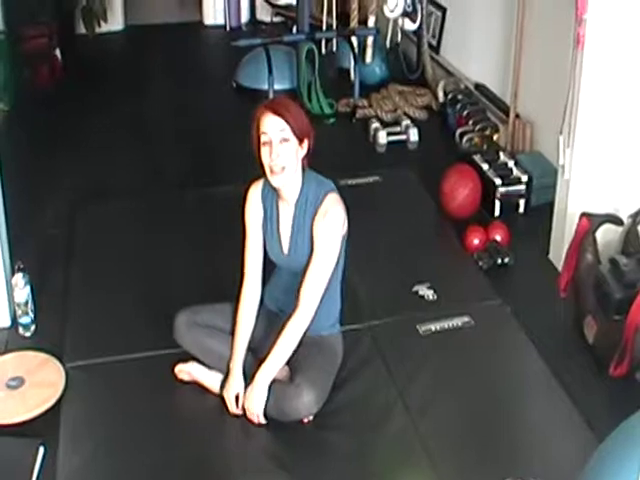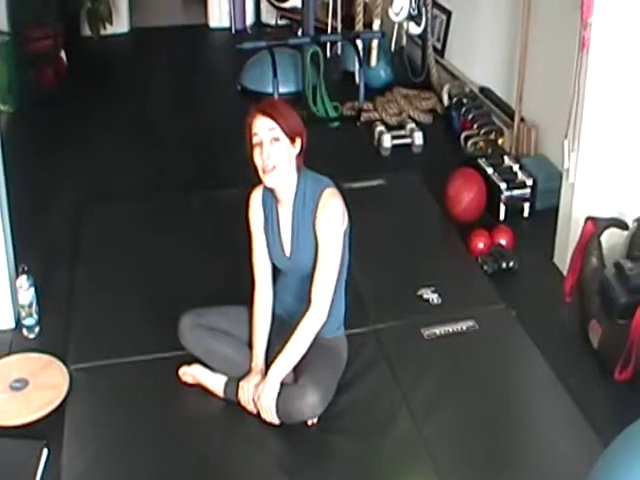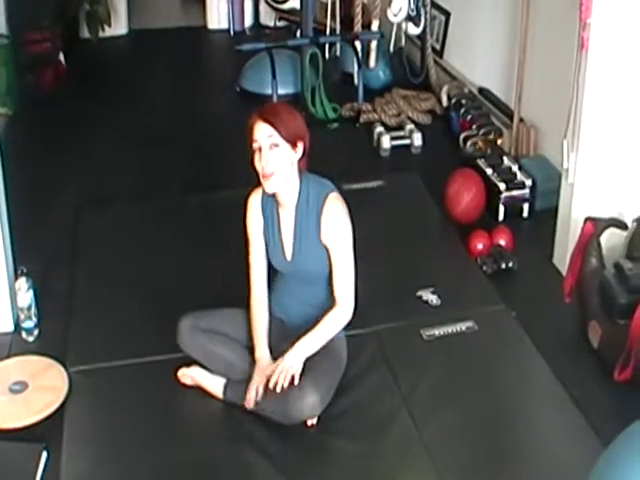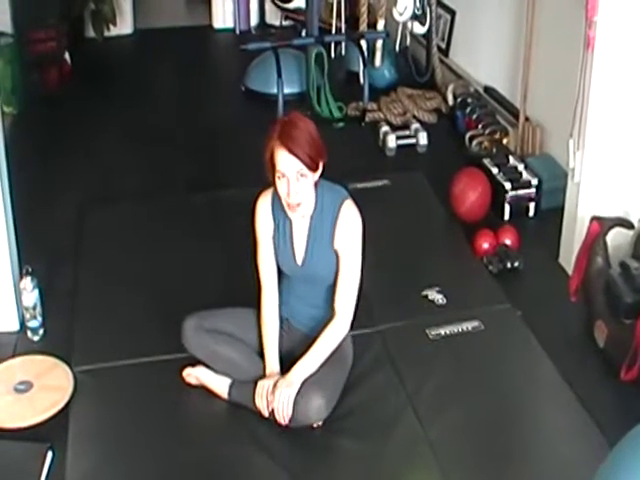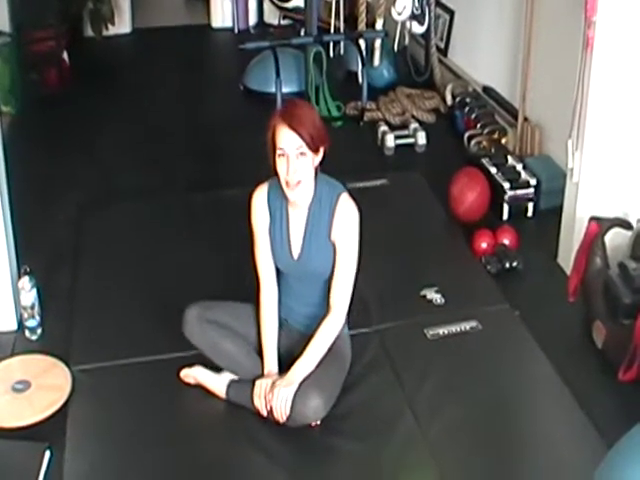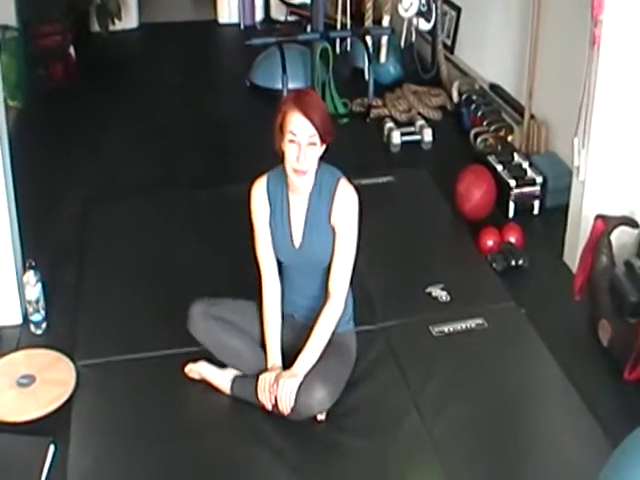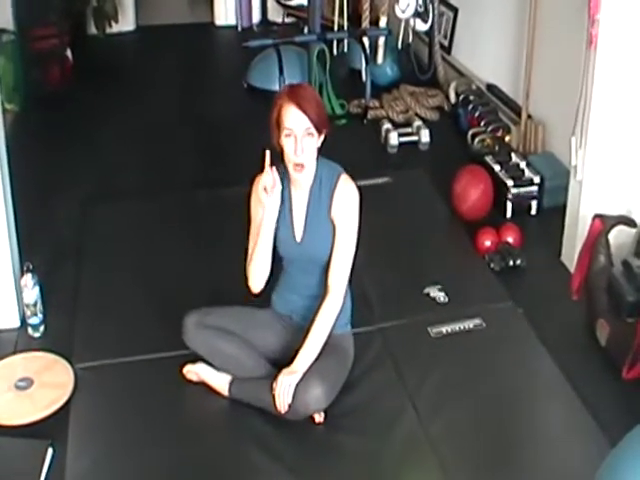
dt=0.7s
person 1, frame 1
left shoulder: (328, 206)
right shoulder: (258, 195)
left elbow: (306, 311)
right elbow: (250, 286)
left wrist: (259, 381)
right wrist: (235, 367)
left hip: (317, 333)
right hip: (271, 315)
left knee: (303, 402)
right knee: (185, 324)
left ankle: (214, 379)
right ankle: (282, 374)
person 1, frame 2
left shoulder: (327, 203)
right shoulder: (259, 199)
left elbow: (319, 308)
right elbow: (263, 288)
left wrist: (272, 378)
right wrist: (258, 368)
left hip: (321, 336)
right hip: (278, 320)
left knee: (308, 402)
right knee: (190, 326)
left ankle: (219, 382)
right ankle: (289, 378)
person 1, frame 3
left shoulder: (329, 207)
right shoulder: (257, 203)
left elbow: (344, 307)
right elbow: (257, 290)
left wrist: (298, 353)
right wrist: (263, 363)
left hip: (320, 337)
right hip: (276, 321)
left knee: (306, 403)
right knee: (188, 329)
left ankle: (219, 384)
right ankle: (276, 380)
person 1, frame 4
left shoulder: (344, 214)
right shoulder: (266, 205)
left elbow: (343, 317)
right elbow: (268, 289)
left wrist: (294, 377)
right wrist: (272, 371)
left hip: (326, 336)
right hip: (282, 322)
left knee: (311, 406)
right knee: (193, 330)
left ankle: (224, 384)
right ankle: (279, 382)
person 1, frame 5
left shoulder: (342, 209)
right shoulder: (263, 199)
left elbow: (338, 311)
right elbow: (267, 286)
left wrist: (292, 378)
right wrist: (271, 370)
left hip: (324, 335)
right hip: (280, 321)
left knee: (309, 407)
right knee: (195, 319)
left ankle: (225, 383)
person 1, frame 6
left shoulder: (341, 195)
right shoulder: (262, 190)
left elbow: (337, 297)
right elbow: (270, 280)
left wrist: (297, 370)
right wrist: (275, 363)
left hip: (331, 330)
right hip: (285, 318)
left knee: (315, 398)
right knee: (199, 316)
left ankle: (229, 379)
person 1, frame 7
left shoulder: (342, 190)
right shoulder: (266, 184)
left elbow: (336, 291)
right elbow: (255, 283)
left wrist: (297, 368)
right wrist: (269, 213)
left hip: (328, 332)
right hip: (282, 319)
left knee: (311, 396)
right knee: (194, 327)
left ankle: (226, 383)
right ankle: (283, 380)
